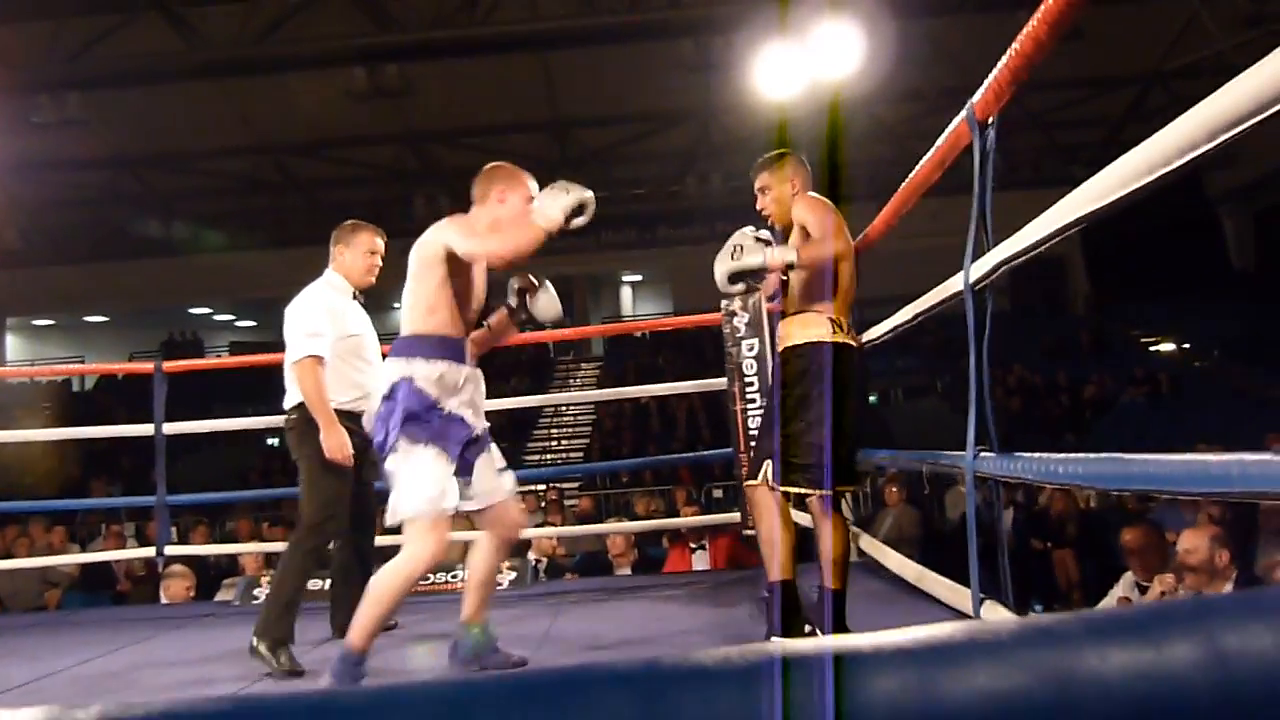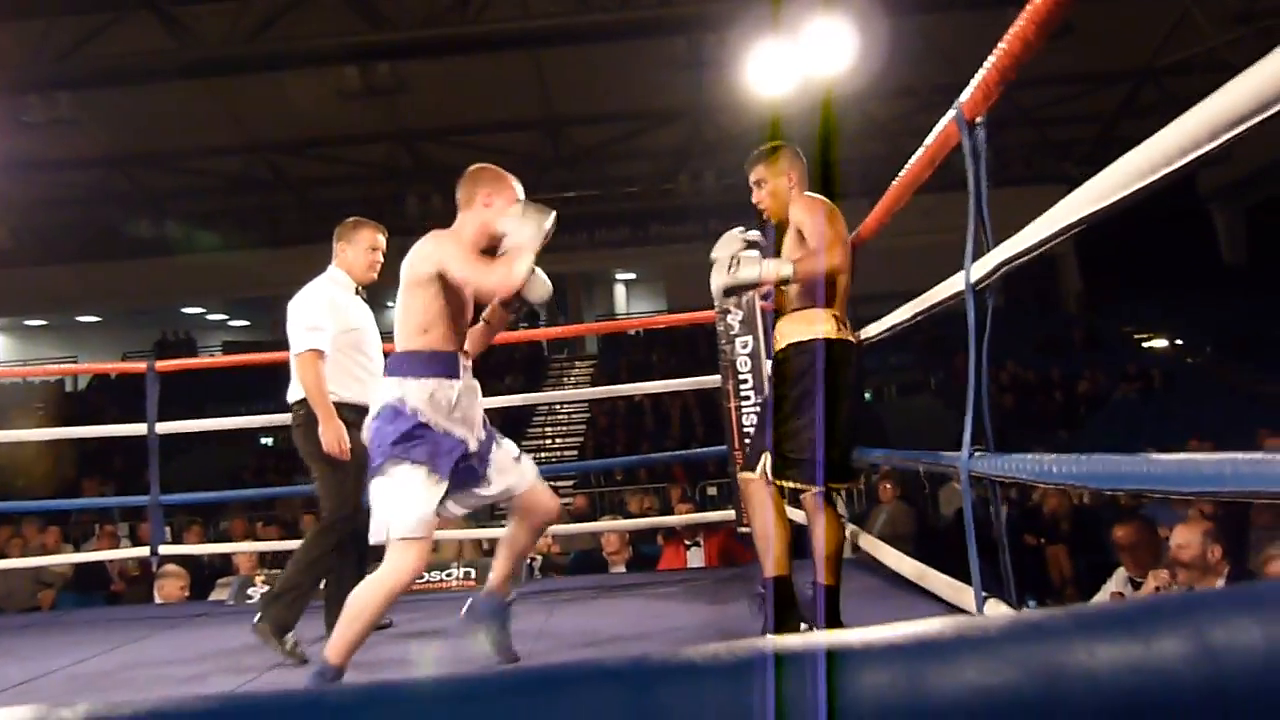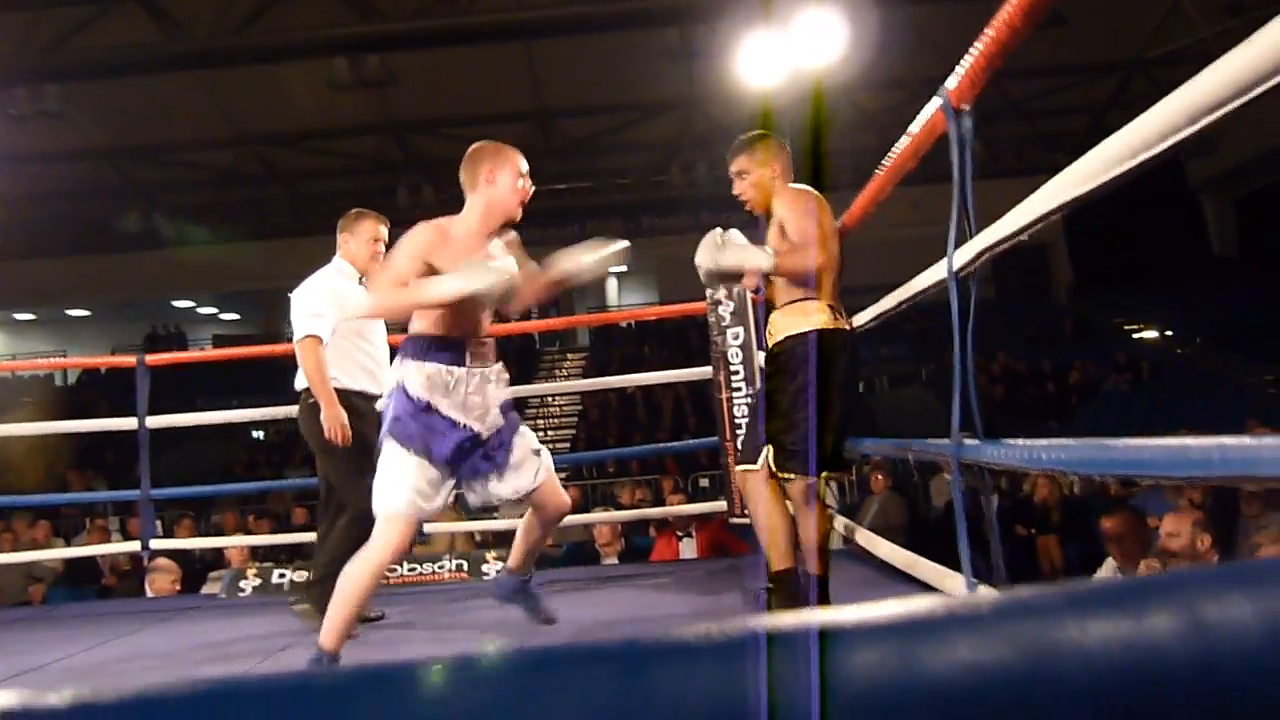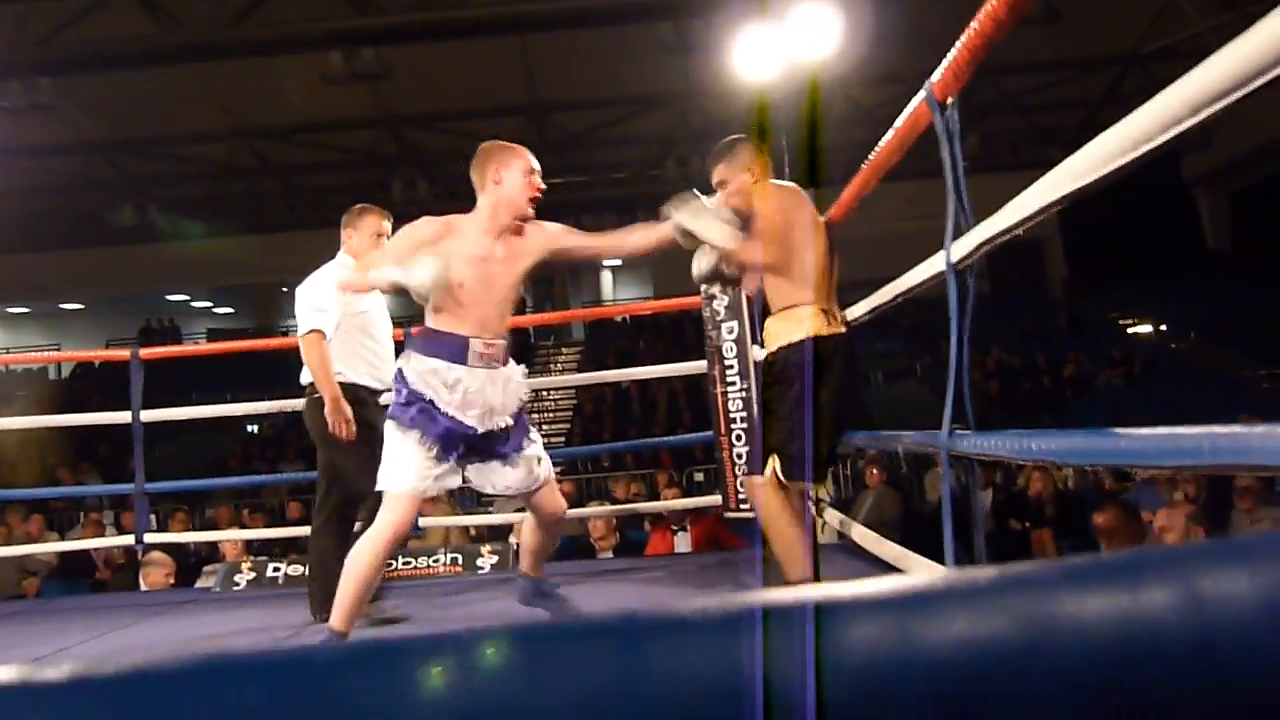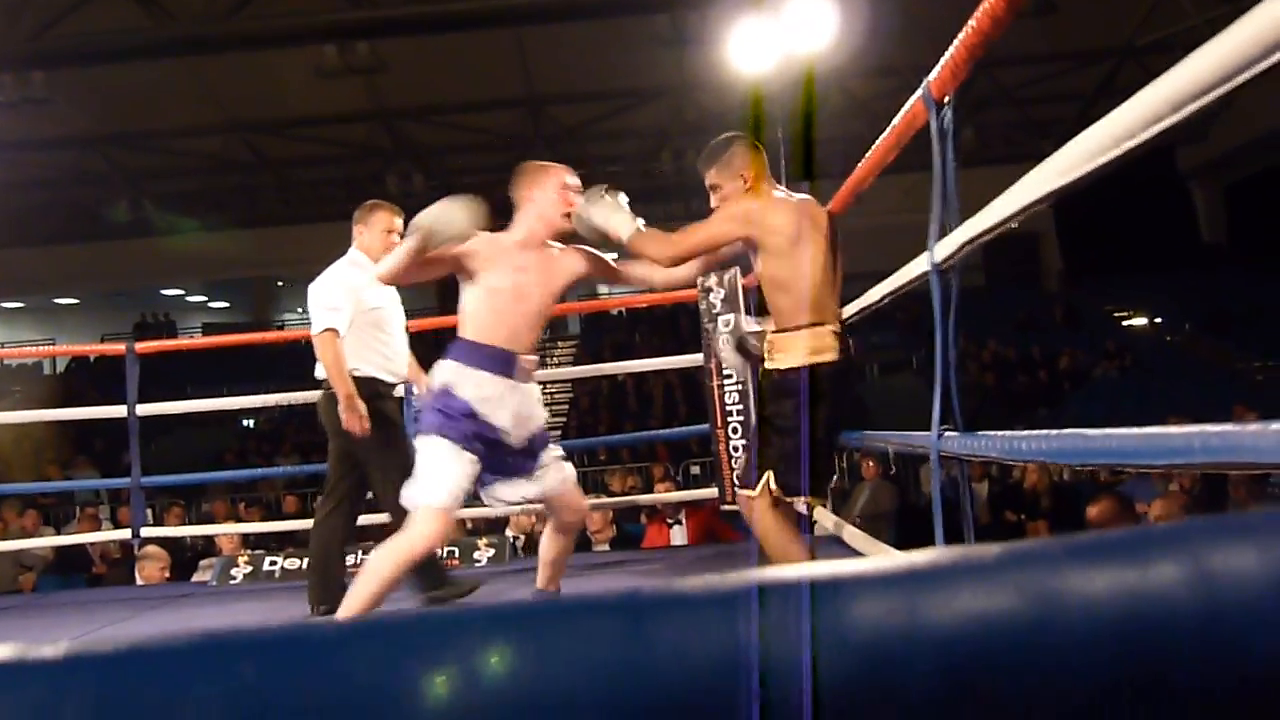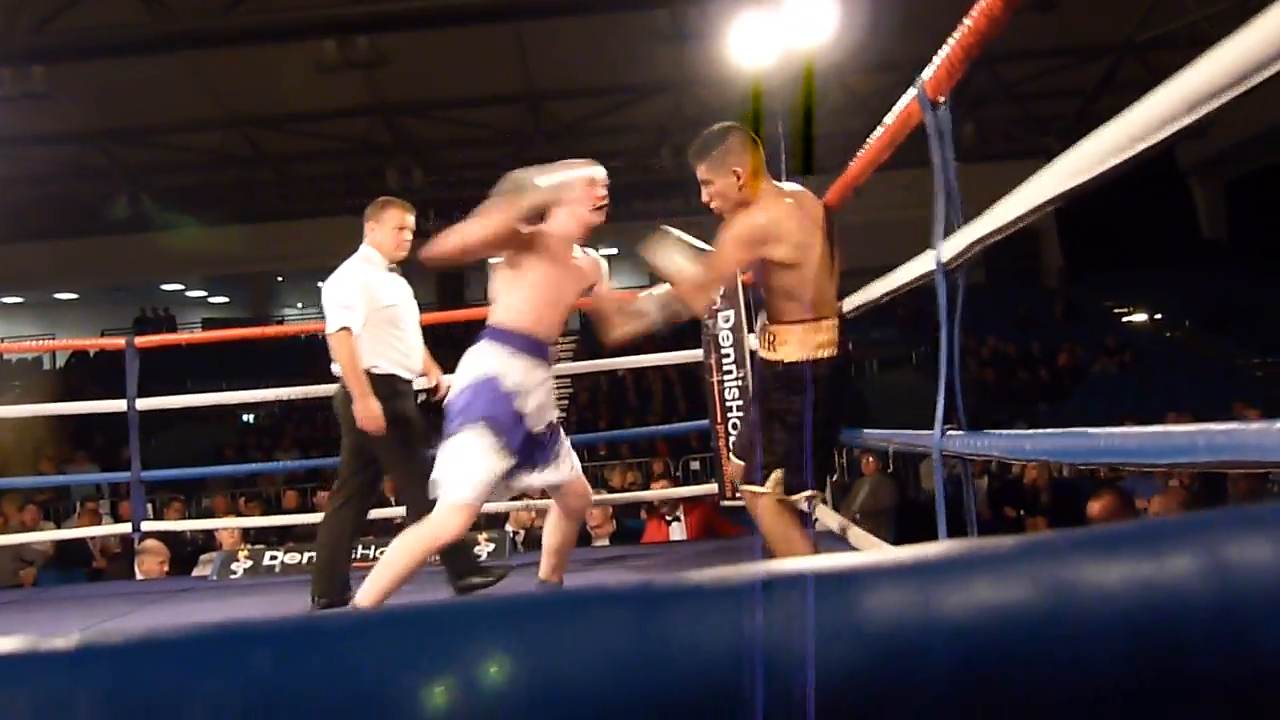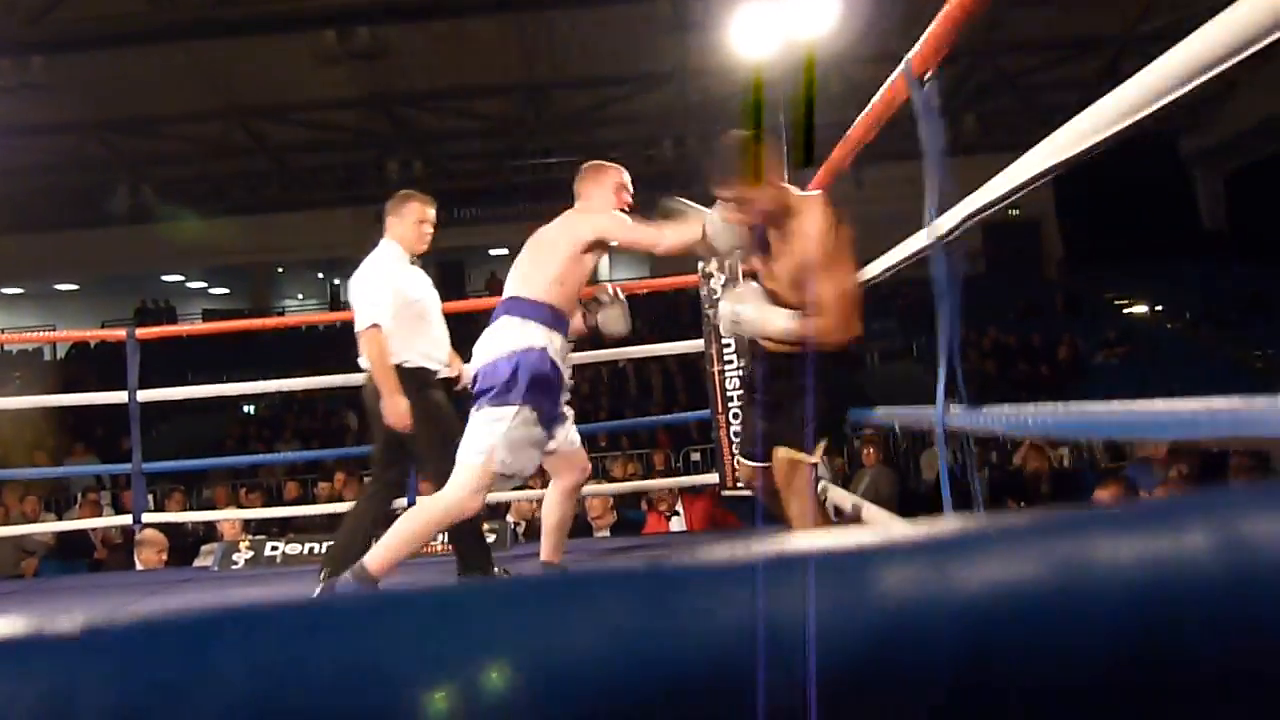
dt=0.1s
person 1, frame 1
left shoulder: (474, 265)
right shoulder: (452, 230)
right elbow: (506, 249)
left wrist: (517, 312)
right wrist: (559, 212)
left hip: (454, 398)
right hip: (415, 396)
left knee: (506, 519)
right knee: (425, 544)
left ankle: (471, 639)
right ankle: (347, 667)
person 1, frame 2
left shoulder: (460, 264)
right shoulder: (440, 247)
right elbow: (499, 281)
left wrist: (506, 310)
right wrist: (527, 237)
left hip: (457, 410)
right hip: (411, 414)
left knee: (542, 506)
right knee: (406, 564)
left ankle: (490, 605)
right ankle: (325, 676)
person 1, frame 3
left shoulder: (501, 244)
right shoulder: (429, 237)
left elbow: (520, 298)
right elbow: (380, 302)
left wrist: (569, 270)
right wrist: (458, 284)
left hip: (481, 393)
right hip: (427, 394)
left knee: (554, 503)
right knee: (393, 540)
left ankle: (516, 576)
right ankle: (323, 660)
person 1, frame 4
left shoulder: (536, 239)
right shoulder: (431, 232)
left elbow: (614, 244)
right elbow: (352, 278)
left wrist: (680, 222)
right wrist: (396, 272)
left hip: (493, 390)
right hip: (430, 387)
left knee: (550, 508)
right knee: (395, 523)
left ankle: (532, 582)
right ankle: (332, 642)
person 1, frame 5
left shoulder: (568, 261)
right shoulder: (472, 245)
left elbow: (648, 277)
right elbow: (387, 274)
left wrist: (710, 254)
right wrist: (418, 243)
left hip: (516, 401)
right hip: (461, 397)
left knee: (572, 511)
right knee: (426, 534)
left ankle: (545, 597)
person 1, frame 6
left shoulder: (589, 267)
right shoulder: (526, 239)
right elbow: (441, 251)
right wrist: (518, 202)
left hip: (532, 390)
right hip: (497, 381)
left knee: (577, 498)
right knee: (452, 521)
left ankle: (550, 589)
person 1, frame 7
left shoulder: (569, 241)
right shoulder: (584, 221)
right elbow: (657, 241)
left wrist: (590, 318)
right wrist: (706, 227)
left hip: (531, 362)
right hip: (519, 359)
left knee: (574, 469)
right knee: (465, 498)
left ankle: (551, 573)
right ankle: (356, 584)
person 2, frame 1
left shoulder: (810, 206)
right shoulder: (817, 224)
left elbow: (836, 246)
left wrist: (773, 258)
right wrist: (767, 259)
left hip: (814, 353)
right hip: (835, 355)
left knee: (762, 482)
right knee: (821, 494)
left ankle: (784, 617)
right ankle: (832, 622)
person 2, frame 2
left shoulder: (808, 204)
right shoulder: (809, 222)
left elbow: (835, 260)
left wrist: (762, 270)
right wrist: (759, 268)
left hip: (811, 349)
right hip: (831, 353)
left knee: (756, 475)
right knee: (816, 489)
left ankle: (781, 616)
right ankle: (825, 618)
person 2, frame 3
left shoulder: (795, 199)
right shoulder: (804, 209)
left elbow: (817, 260)
left wrist: (753, 258)
right wrist: (738, 255)
left hip: (806, 343)
right hip: (823, 342)
left knee: (755, 474)
right knee: (803, 480)
left ankle: (789, 604)
right ankle: (816, 606)
person 2, frame 4
left shoulder: (773, 196)
right shoulder: (791, 205)
left elbow: (766, 256)
left wrist: (718, 245)
right wrist: (730, 261)
left hip: (801, 345)
right hip: (818, 344)
left knee: (765, 482)
right knee: (789, 480)
person 2, frame 5
left shoulder: (753, 211)
right shoulder: (804, 207)
left elbow: (665, 249)
left wrist: (616, 222)
left hip: (799, 368)
right hip: (805, 361)
left knee: (758, 500)
right knee: (759, 486)
person 2, frame 6
left shoulder: (759, 221)
right shoulder: (797, 201)
left elbow: (698, 297)
left hip: (799, 361)
right hip: (790, 357)
left knee: (763, 493)
right knee: (742, 472)
person 2, frame 7
left shoulder: (816, 228)
right shoulder: (747, 212)
left elbow: (837, 330)
left wrist: (765, 318)
left hip: (817, 353)
right hip: (772, 352)
left knee: (788, 465)
right knee: (753, 468)
person 3, frame 1
left shoulder: (351, 307)
right shoulder: (318, 301)
right elbow: (306, 366)
right wrist: (330, 429)
left hip: (349, 427)
right hip: (323, 427)
left knee: (359, 522)
right knee: (317, 527)
left ankle: (350, 615)
right ankle: (271, 634)
person 3, frame 2
left shoulder: (354, 303)
right shoulder: (320, 296)
right elbow: (307, 359)
right wrist: (328, 421)
left hip: (351, 420)
right hip: (327, 419)
left knee: (353, 518)
right knee: (340, 517)
left ankle: (344, 614)
right ankle: (277, 615)
person 3, frame 3
left shoulder: (359, 293)
right shoulder: (324, 286)
right elbow: (308, 345)
right wrist: (330, 407)
left hip: (356, 408)
right hip: (337, 408)
left knee: (343, 506)
right knee: (365, 503)
left ankle: (332, 601)
right ankle: (317, 594)
person 3, frame 4
left shoulder: (366, 289)
right shoulder: (328, 282)
right elbow: (312, 340)
right wrist: (334, 401)
left hip: (359, 402)
right hip: (342, 403)
left knee: (338, 503)
right knee: (383, 491)
left ankle: (327, 601)
person 3, frame 5
left shoulder: (382, 286)
right shoulder: (339, 279)
left elbow: (393, 345)
right elbow: (326, 338)
left wrist: (422, 381)
right wrist: (348, 399)
left hip: (371, 397)
right hip: (360, 396)
left knee: (342, 499)
right knee: (401, 488)
left ankle: (325, 596)
right ankle: (432, 581)
person 3, frame 6
left shoulder: (394, 281)
right shoulder: (353, 276)
left elbow: (406, 341)
right elbow: (340, 336)
left wrist: (437, 375)
right wrist: (363, 397)
left hip: (387, 393)
right hip: (378, 393)
left knee: (353, 492)
right knee: (419, 483)
left ankle: (329, 590)
right ankle: (462, 569)
person 3, frame 7
left shoulder: (414, 273)
right shoulder: (379, 271)
right elbow: (371, 334)
left wrist: (458, 366)
right wrist: (392, 393)
left hip: (415, 386)
right hip: (406, 387)
left knee: (384, 483)
right knee: (456, 471)
left ankle: (337, 566)
right ankle: (476, 568)
